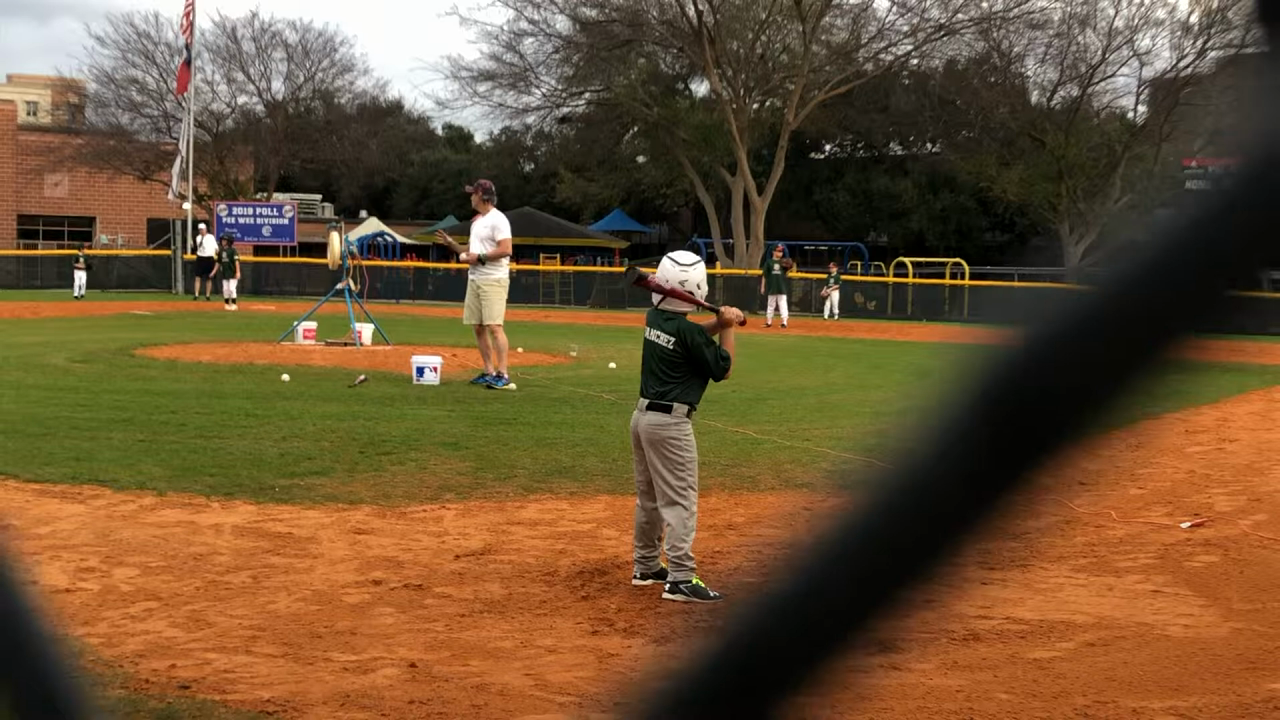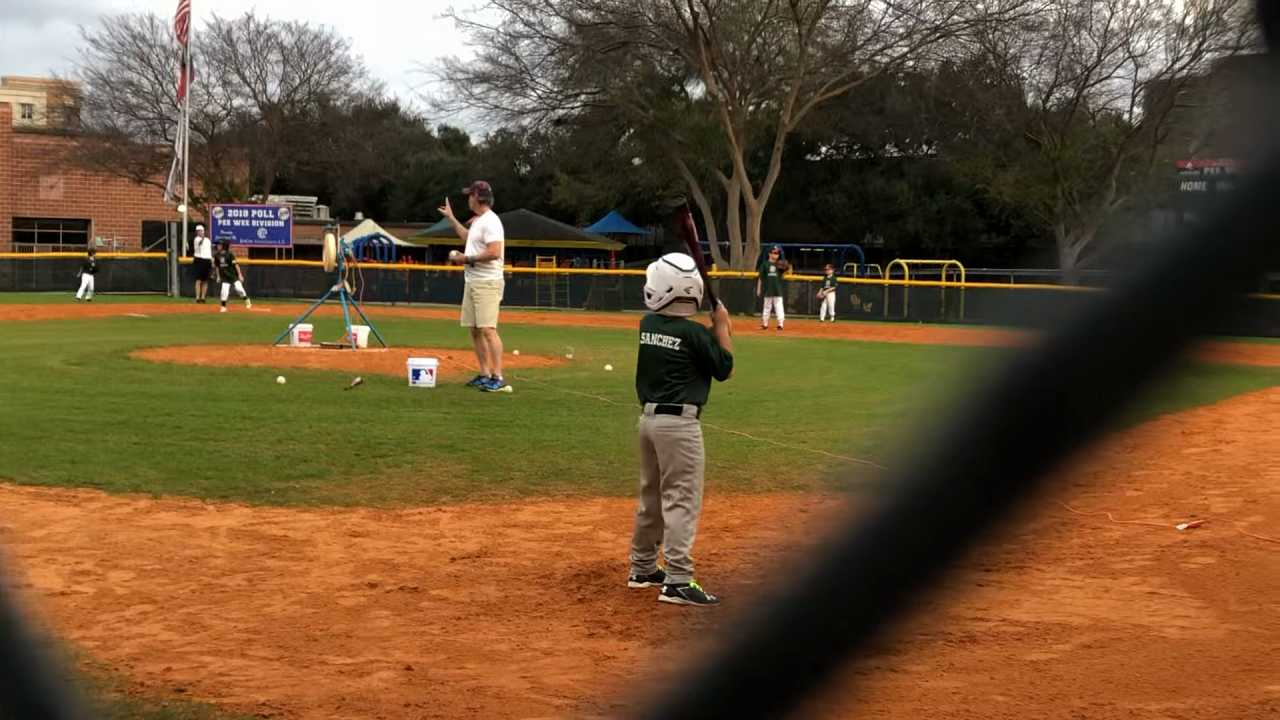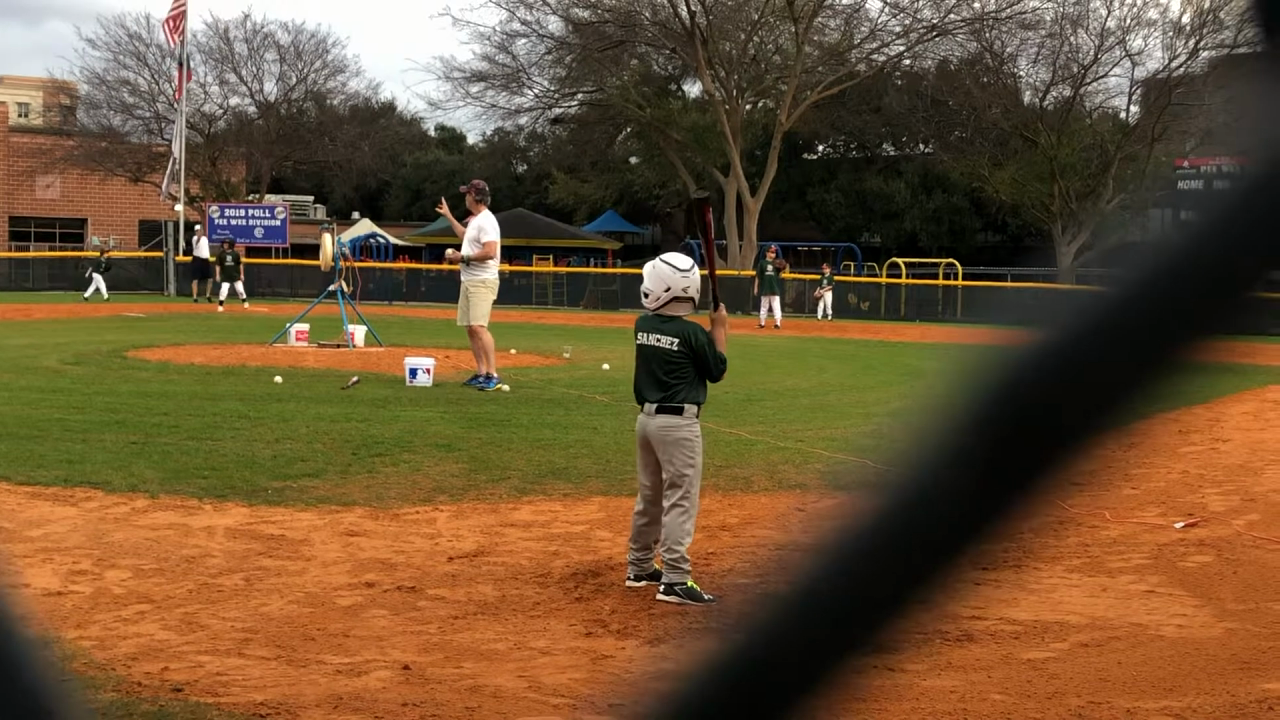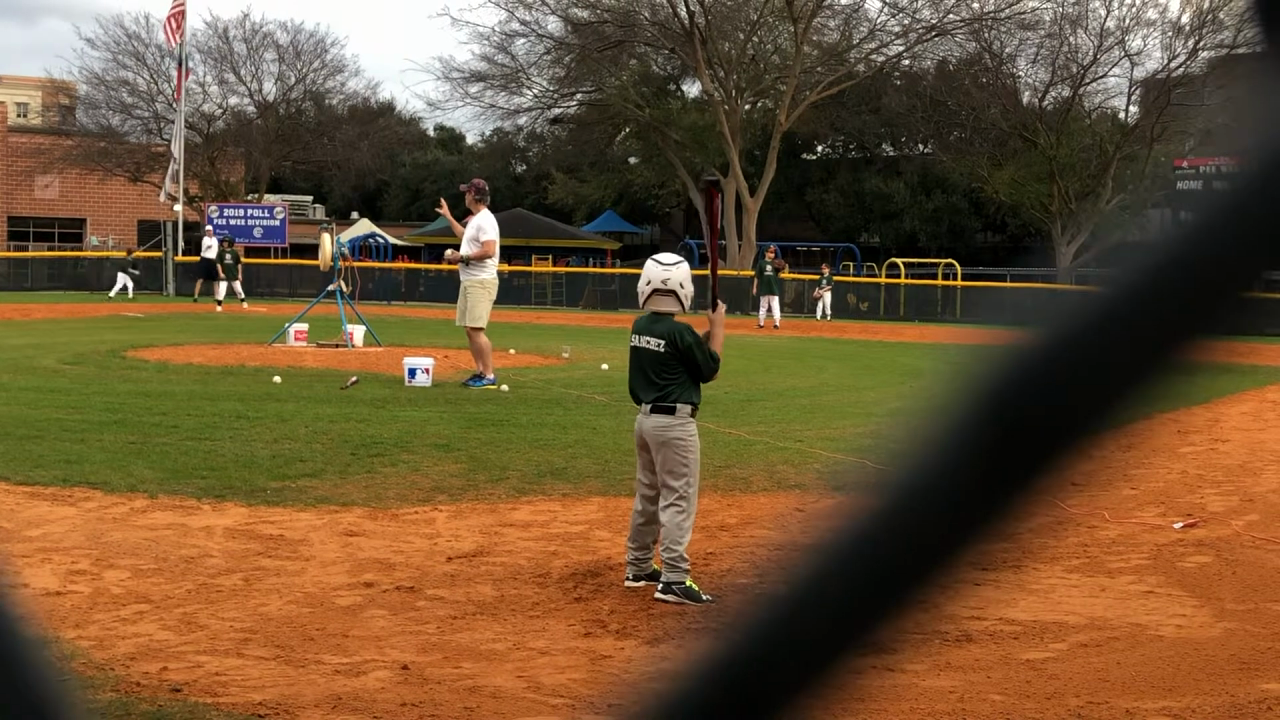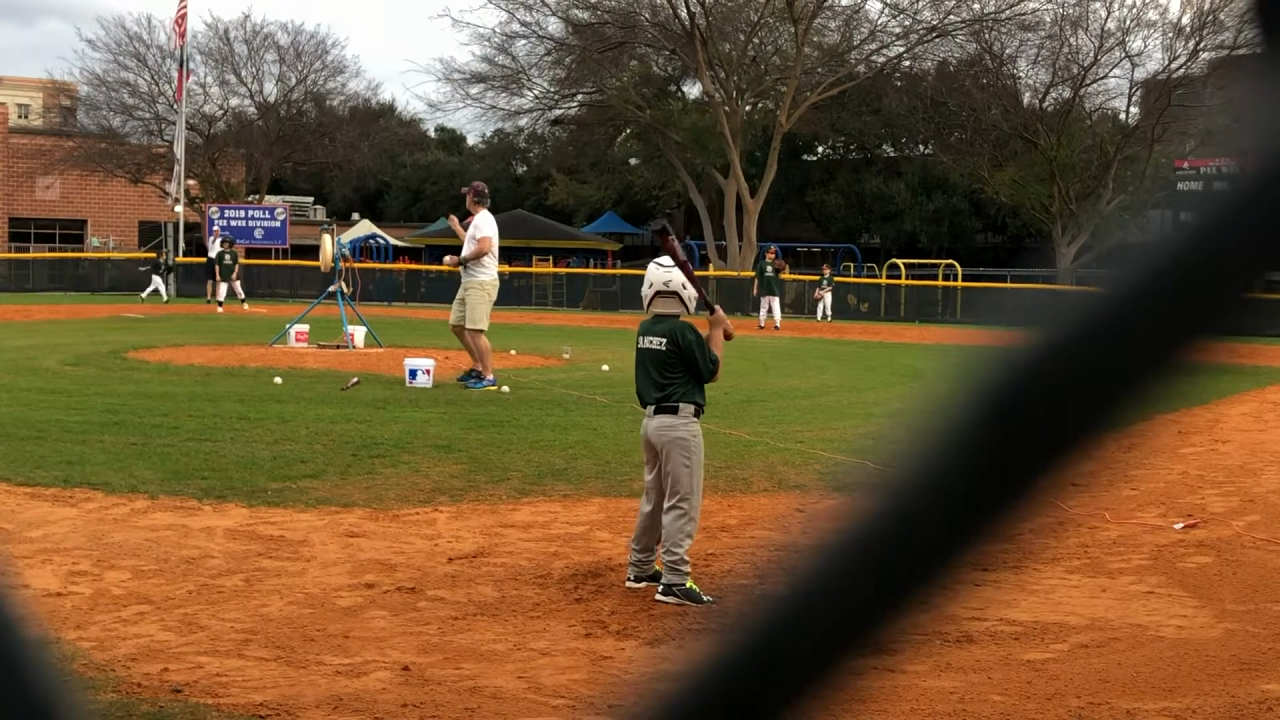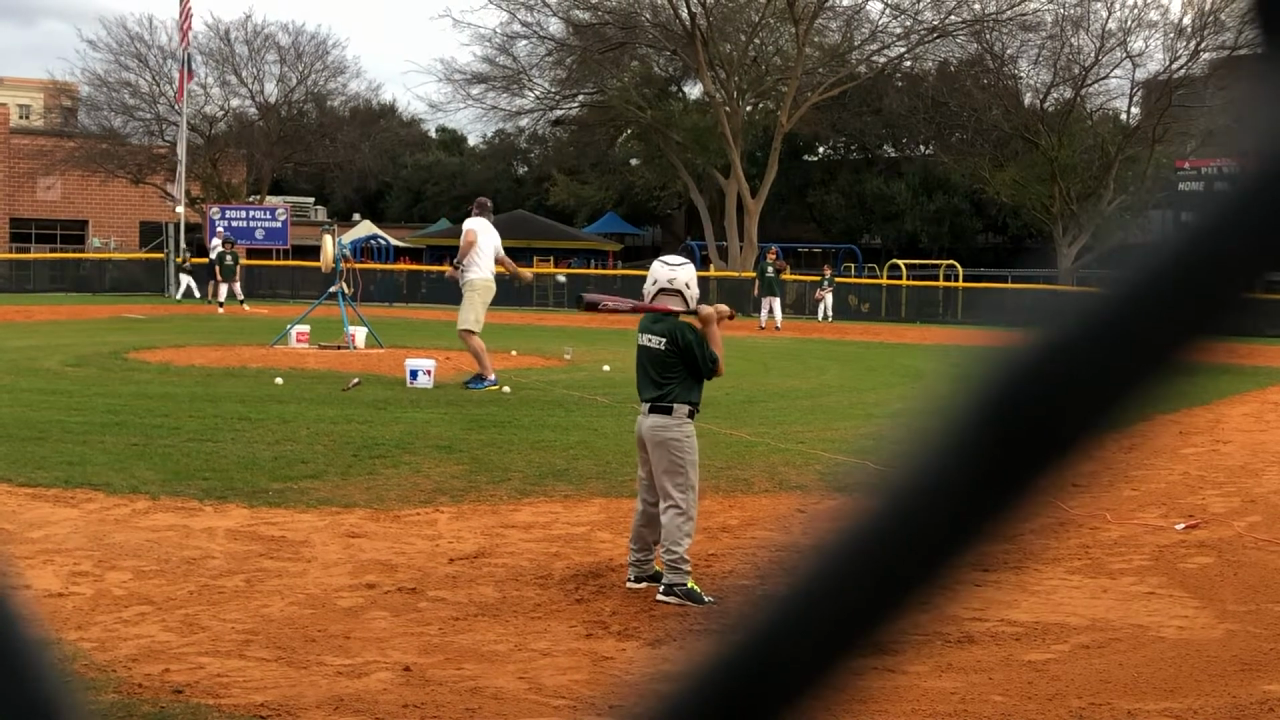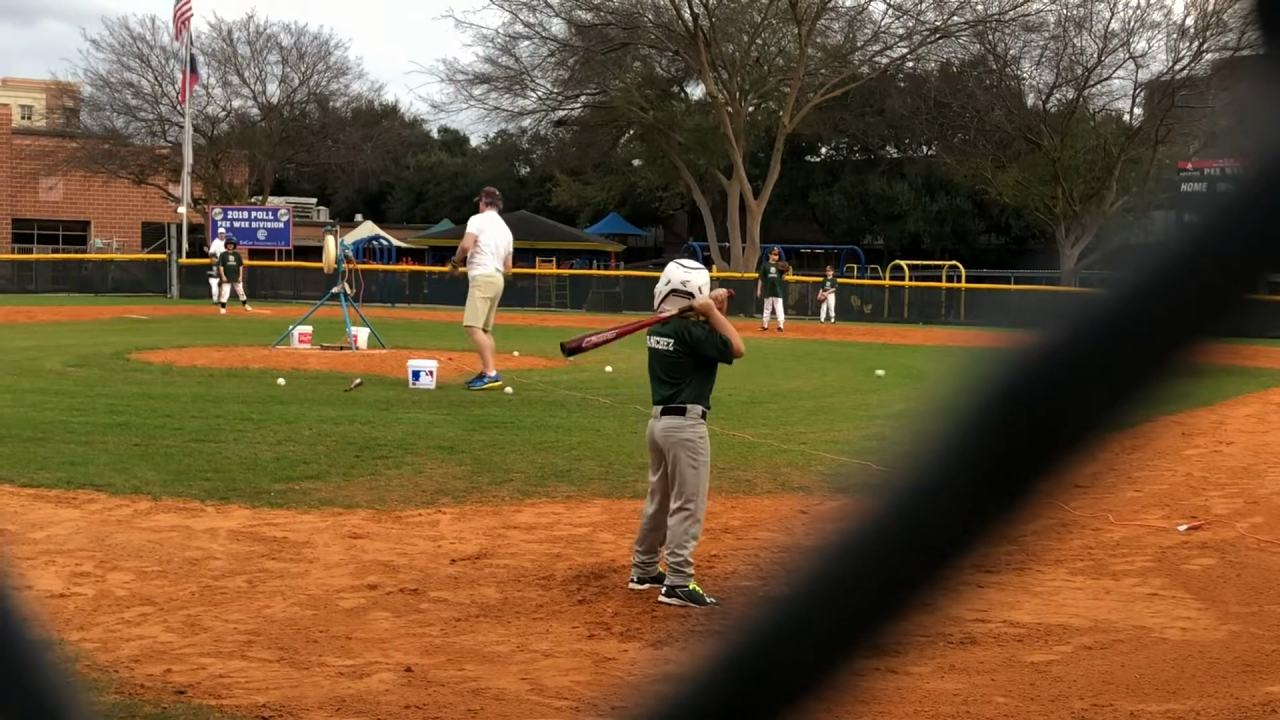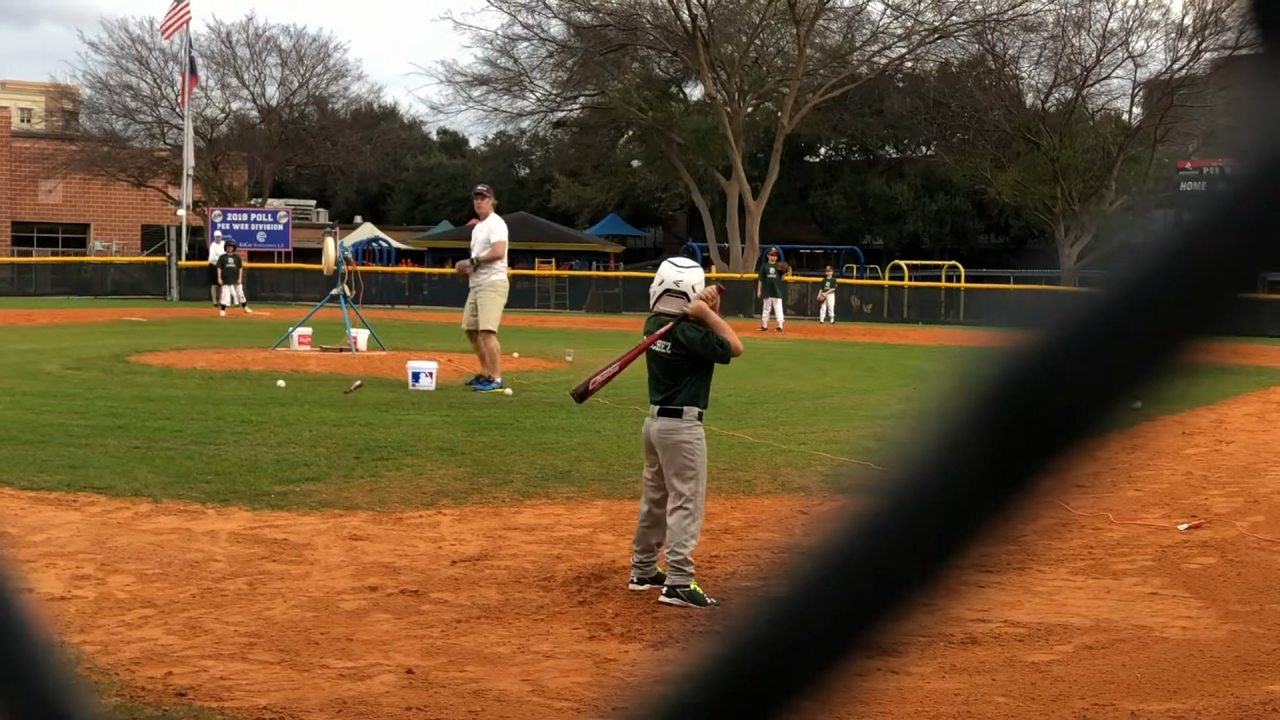
dt=0.4s
person 1, frame 1
left shoulder: (654, 317)
right shoulder: (688, 331)
right elbow: (723, 369)
left wrist: (718, 323)
right wrist: (727, 329)
left hip: (642, 416)
right hip: (670, 422)
left knee: (648, 497)
right knee: (680, 501)
left ankle: (646, 566)
right ankle: (680, 579)
person 1, frame 2
left shoulder: (647, 324)
right shoulder: (693, 331)
right elbow: (725, 369)
left wrist: (711, 329)
right wrist: (721, 325)
left hip: (649, 419)
right hip: (679, 424)
left knee: (651, 499)
right knee: (682, 502)
left ankle: (642, 568)
right ankle: (677, 582)
person 1, frame 3
left shoulder: (643, 324)
right shoulder: (691, 332)
right elbow: (717, 372)
left wrist: (711, 332)
right wrist: (719, 328)
left hip: (647, 419)
right hip: (678, 424)
left knee: (649, 497)
right knee: (680, 502)
left ankle: (639, 567)
right ankle: (675, 581)
person 1, frame 4
left shoulder: (639, 326)
right shoulder: (680, 331)
right elbow: (710, 371)
left wrist: (706, 335)
right wrist: (717, 328)
left hip: (645, 419)
right hip: (674, 423)
left knee: (647, 496)
right knee: (678, 500)
left ankle: (638, 567)
right ankle: (674, 580)
person 1, frame 5
left shoulder: (645, 329)
right shoulder: (682, 330)
right elbow: (711, 372)
left wrist: (711, 334)
right wrist: (716, 330)
left hip: (652, 420)
right hip: (679, 424)
left knee: (654, 498)
right knee: (681, 502)
left ankle: (640, 568)
right ankle: (674, 582)
person 1, frame 6
left shoulder: (647, 323)
right shoulder: (681, 330)
right elbow: (715, 368)
left wrist: (711, 321)
right wrist: (710, 324)
left hip: (647, 419)
right hip: (673, 423)
left knee: (649, 497)
right knee: (679, 501)
left ankle: (640, 569)
right ankle: (675, 582)
person 1, frame 7
left shoulder: (657, 326)
right shoulder: (689, 329)
left elbow: (706, 338)
right elbow: (736, 349)
left wrist: (715, 311)
right wrist: (712, 313)
left hip: (659, 421)
right hip: (686, 425)
left knee: (658, 499)
right knee: (687, 505)
left ankle: (644, 569)
right ankle: (677, 583)
person 1, frame 8
left shoulder: (654, 323)
right shoulder: (685, 332)
left elbow: (702, 337)
right elbow: (734, 347)
left wrist: (709, 311)
right wrist: (707, 313)
left hip: (656, 421)
right hip: (682, 426)
left knee: (654, 499)
right knee: (686, 504)
left ankle: (642, 570)
right ankle: (678, 584)
person 2, frame 1
left shoulder: (497, 219)
right shoulder: (477, 221)
left elbow: (506, 250)
left wrist: (479, 257)
right wrist: (452, 244)
left hip: (493, 281)
right hip: (474, 280)
left knee: (494, 327)
right knee: (478, 328)
left ankle: (503, 374)
right ankle: (489, 372)
person 2, frame 2
left shoulder: (490, 221)
right shoulder: (477, 221)
left elbow: (494, 253)
right elbow: (468, 238)
left wrist: (467, 259)
right wrist: (451, 217)
left hip: (487, 283)
right hip: (472, 282)
left knee: (488, 329)
right knee: (474, 330)
left ankle: (498, 377)
right ankle: (485, 374)
person 2, frame 3
left shoulder: (486, 220)
right shoulder: (475, 220)
left elbow: (490, 252)
left wrist: (463, 257)
right wrist: (448, 216)
left hip: (482, 281)
right hip: (468, 281)
left knee: (479, 327)
right knee: (471, 329)
left ankle: (492, 375)
right ankle: (481, 373)
person 2, frame 4
left shoulder: (485, 220)
right shoulder: (474, 219)
left elbow: (489, 252)
left wrist: (462, 257)
right wrist: (448, 216)
left hip: (482, 282)
right hip: (468, 281)
left knee: (476, 330)
right knee: (470, 330)
left ankle: (489, 376)
right ankle: (480, 373)
person 2, frame 5
left shoulder: (482, 219)
right shoulder: (478, 220)
left elbow: (484, 248)
left wrist: (460, 260)
right wrist: (457, 227)
left hip: (482, 283)
right hip: (469, 283)
left knee: (476, 331)
right knee: (457, 326)
left ankle: (488, 377)
right ankle: (477, 368)
person 2, frame 6
left shoulder: (471, 221)
right shoulder: (492, 231)
left elbow: (470, 240)
right elbow: (504, 260)
left wrist: (456, 265)
right wrist: (521, 273)
left hip: (477, 283)
right hip: (481, 284)
left knee: (466, 332)
right knee: (466, 332)
left ankle: (490, 378)
right ankle: (483, 372)
person 2, frame 7
left shoulder: (478, 219)
right shoulder: (505, 229)
left elbow: (466, 245)
right elbow: (508, 266)
left wrist: (454, 262)
left hip: (482, 278)
right hip: (497, 280)
left knee: (473, 327)
right knee: (484, 329)
left ankle: (491, 373)
right ankle: (488, 373)
person 2, frame 8
left shoulder: (495, 223)
right shoulder: (478, 227)
left elbow: (498, 252)
left wrist: (472, 261)
right wrist: (467, 266)
left hip: (493, 284)
right hip: (478, 285)
left knee: (487, 332)
right knee: (471, 331)
left ankle: (496, 380)
right ankle: (486, 373)
